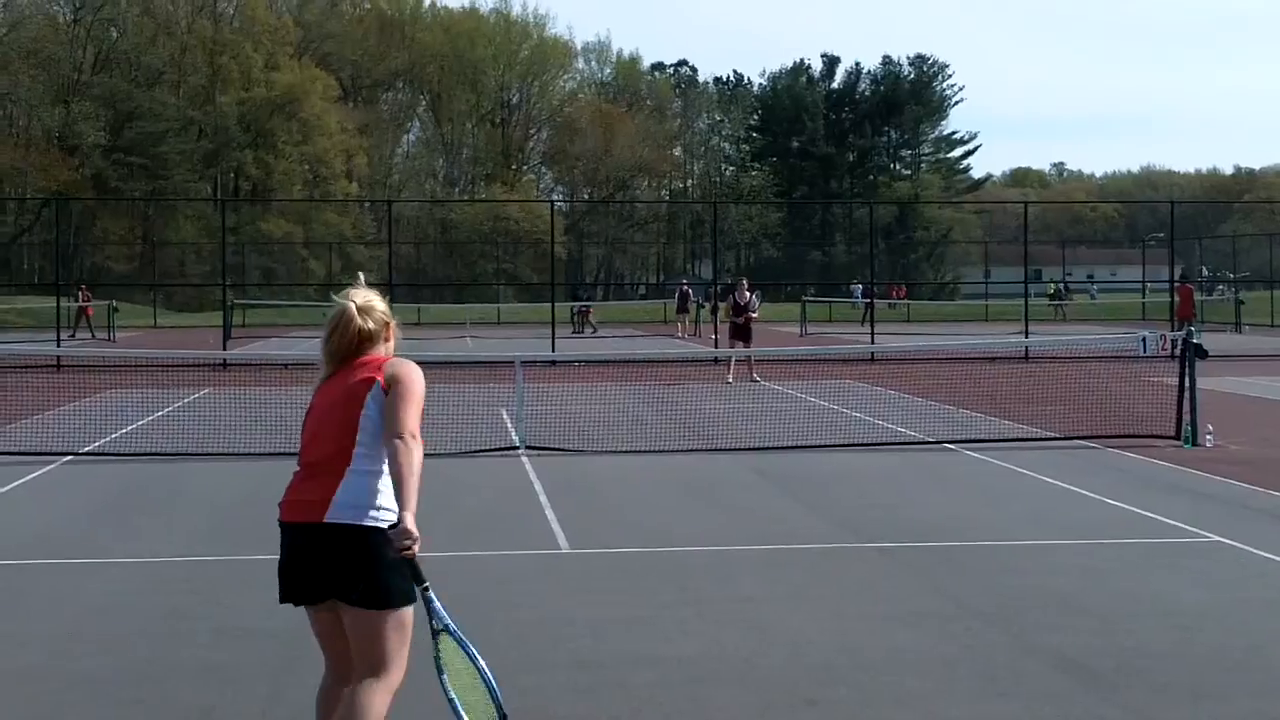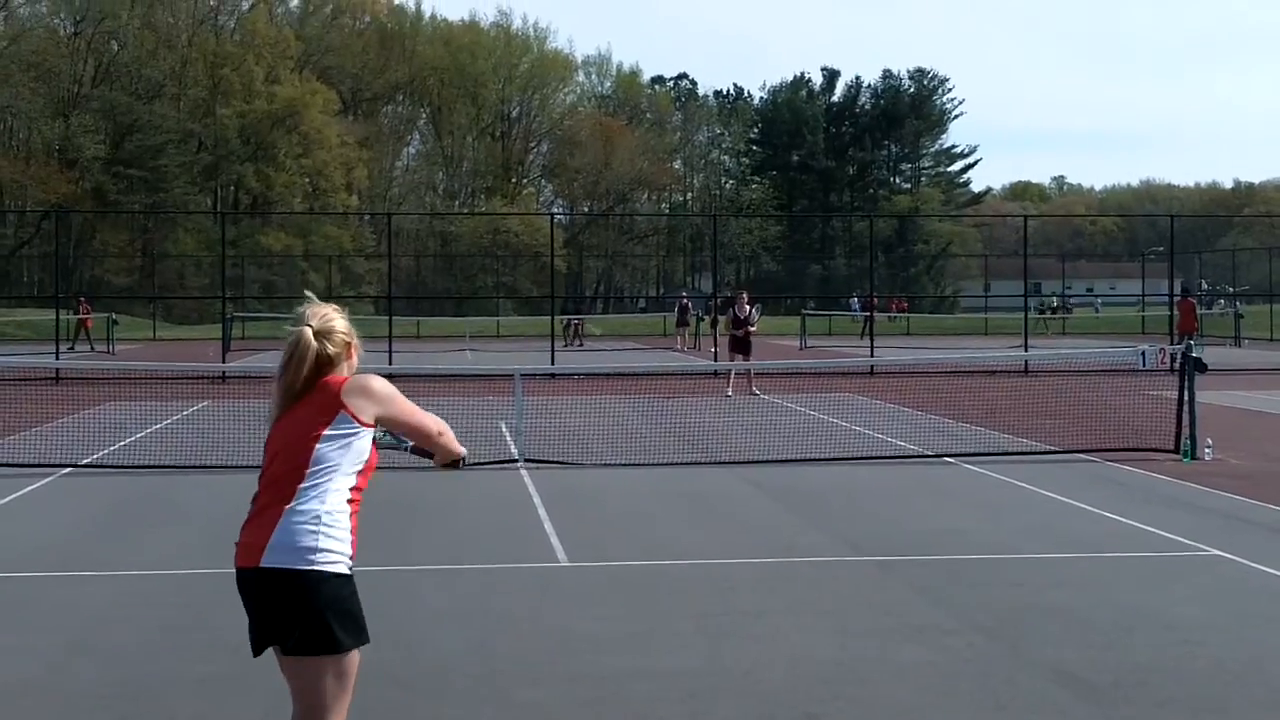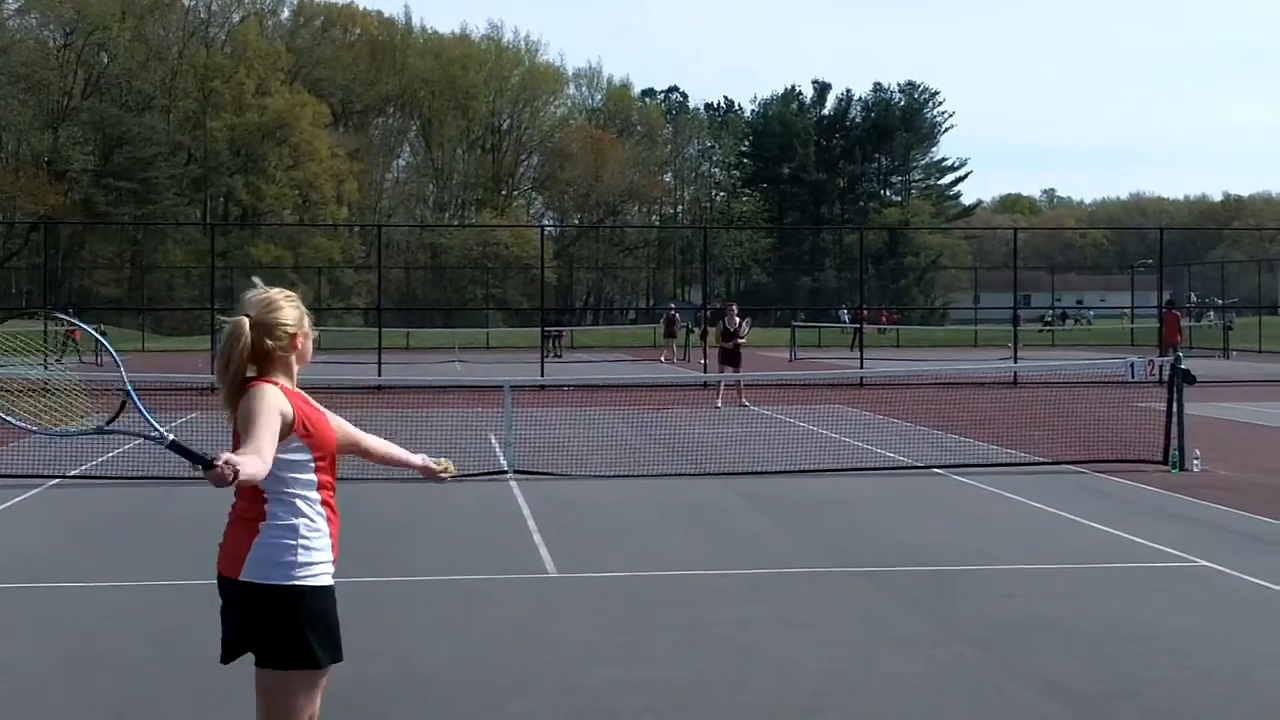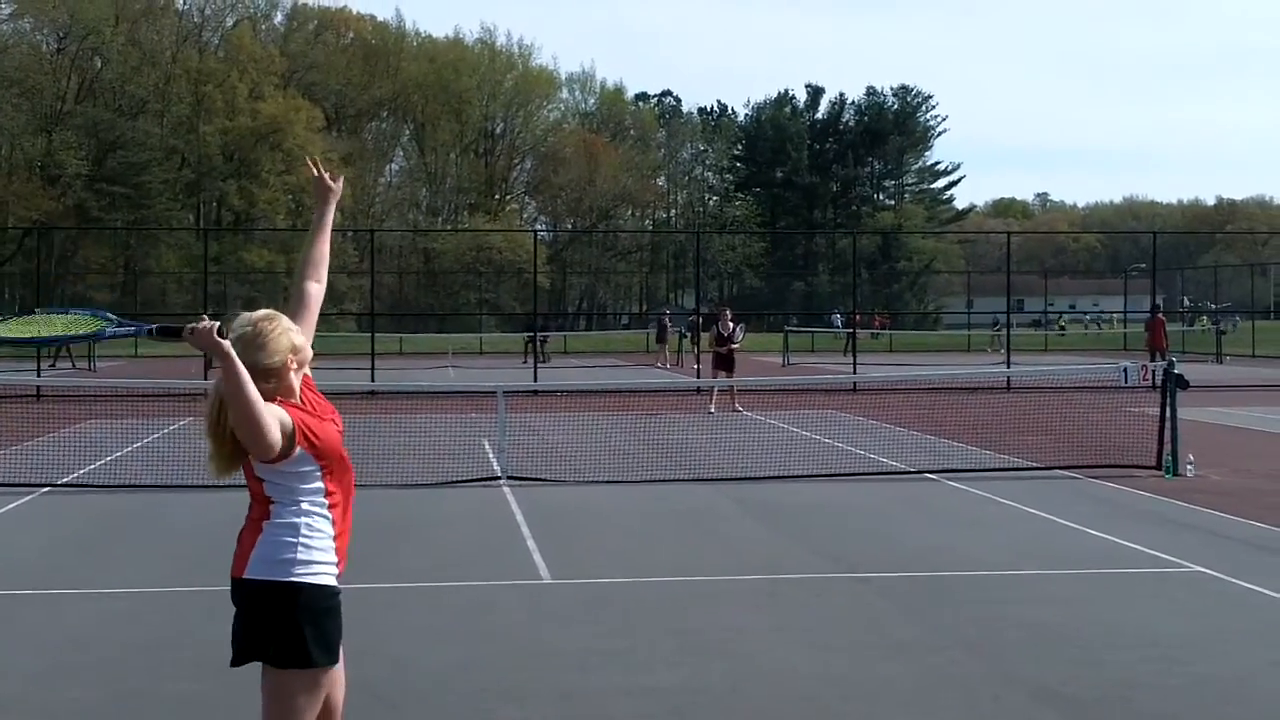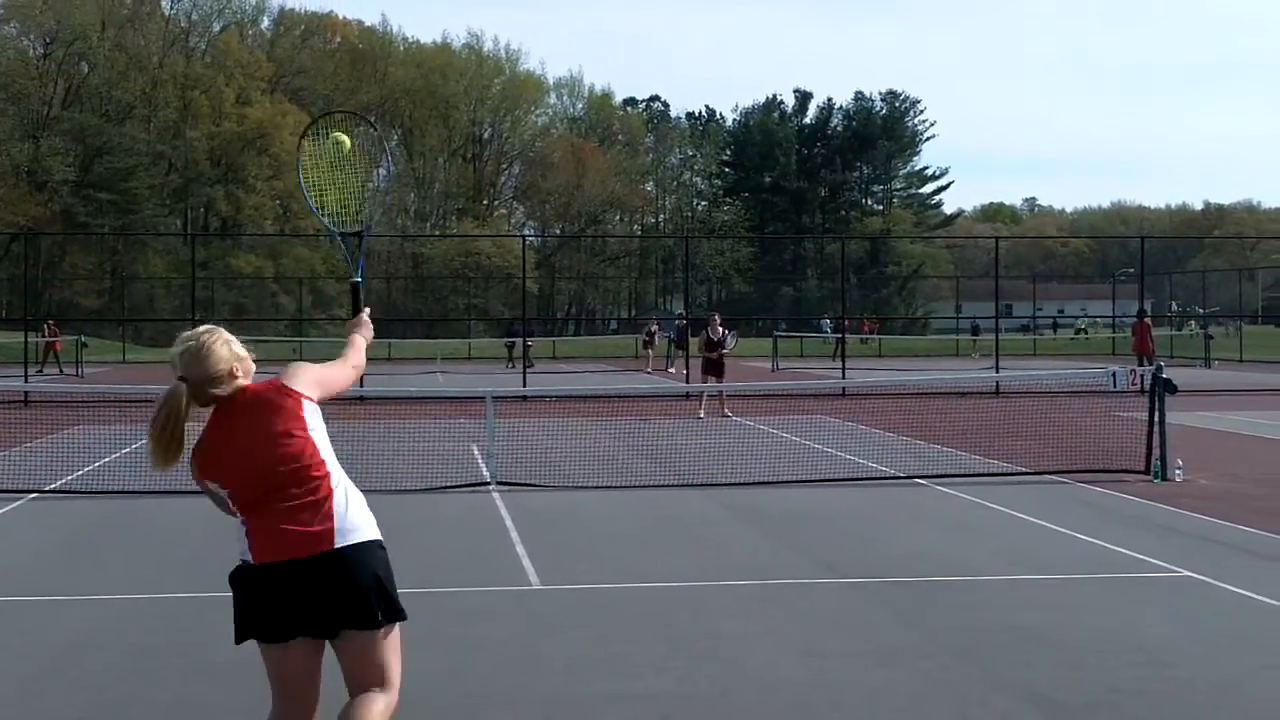
dt=0.5s
person 1, frame 1
left shoulder: (332, 380)
right shoulder: (399, 371)
right elbow: (406, 439)
right wrist: (407, 515)
left hip: (301, 526)
right hip: (356, 527)
left knee: (343, 671)
right knee: (382, 675)
person 1, frame 2
left shoulder: (292, 404)
right shoulder: (363, 390)
right elbow: (435, 434)
right wrist: (450, 450)
left hip: (261, 564)
right hip: (308, 566)
person 1, frame 3
left shoulder: (279, 395)
right shoulder: (264, 397)
left elbow: (352, 439)
right elbow: (258, 452)
left wrist: (415, 460)
right wrist: (239, 466)
left hip: (274, 577)
right hip: (280, 579)
person 1, frame 4
left shoulder: (294, 386)
right shoulder: (277, 418)
left elbow: (311, 284)
right elbow: (259, 437)
left wrist: (326, 207)
right wrist: (224, 355)
left hip: (293, 577)
right hip: (292, 581)
person 1, frame 5
left shoulder: (203, 456)
right shoulder: (286, 389)
right elbow: (350, 365)
right wrist: (359, 333)
left hip: (271, 573)
right hip: (348, 553)
